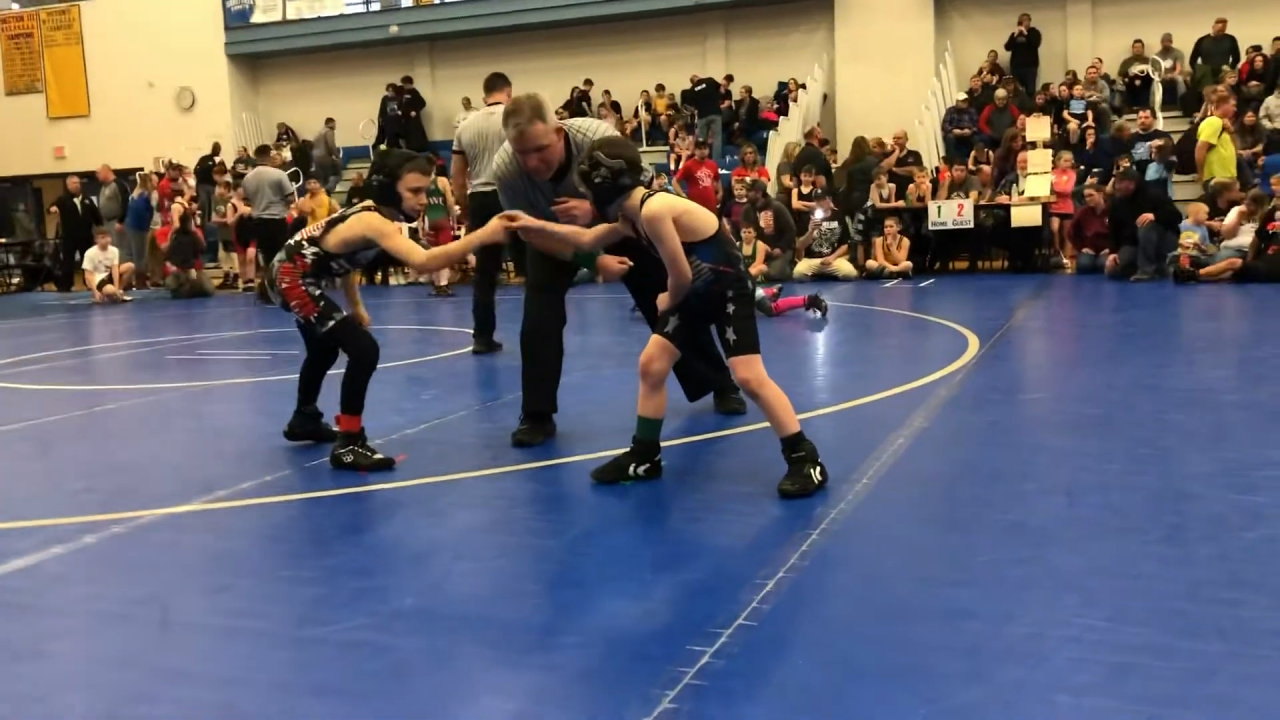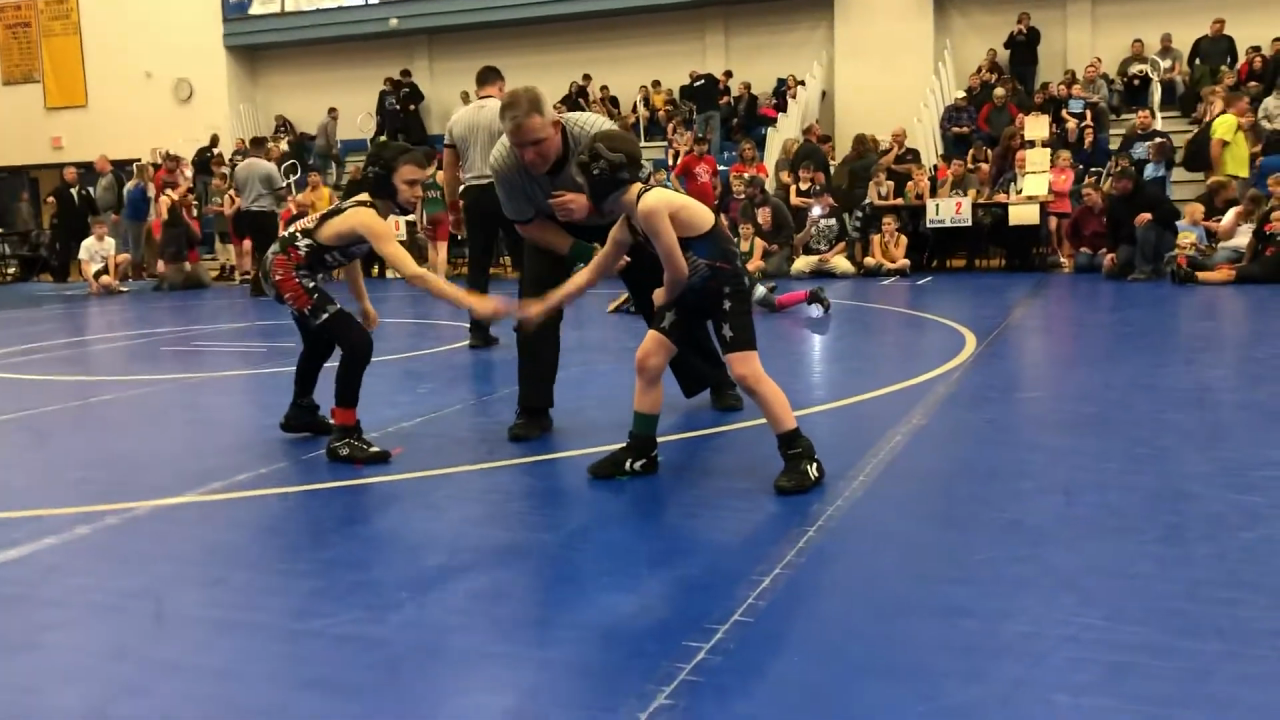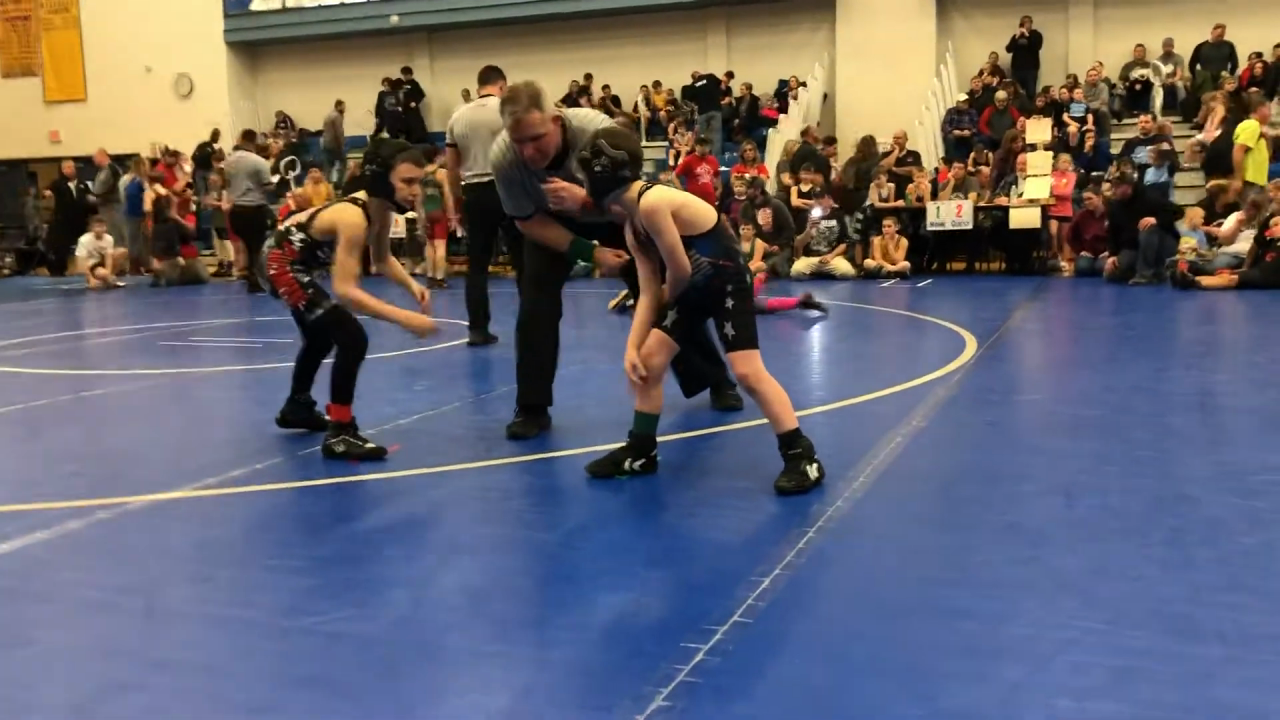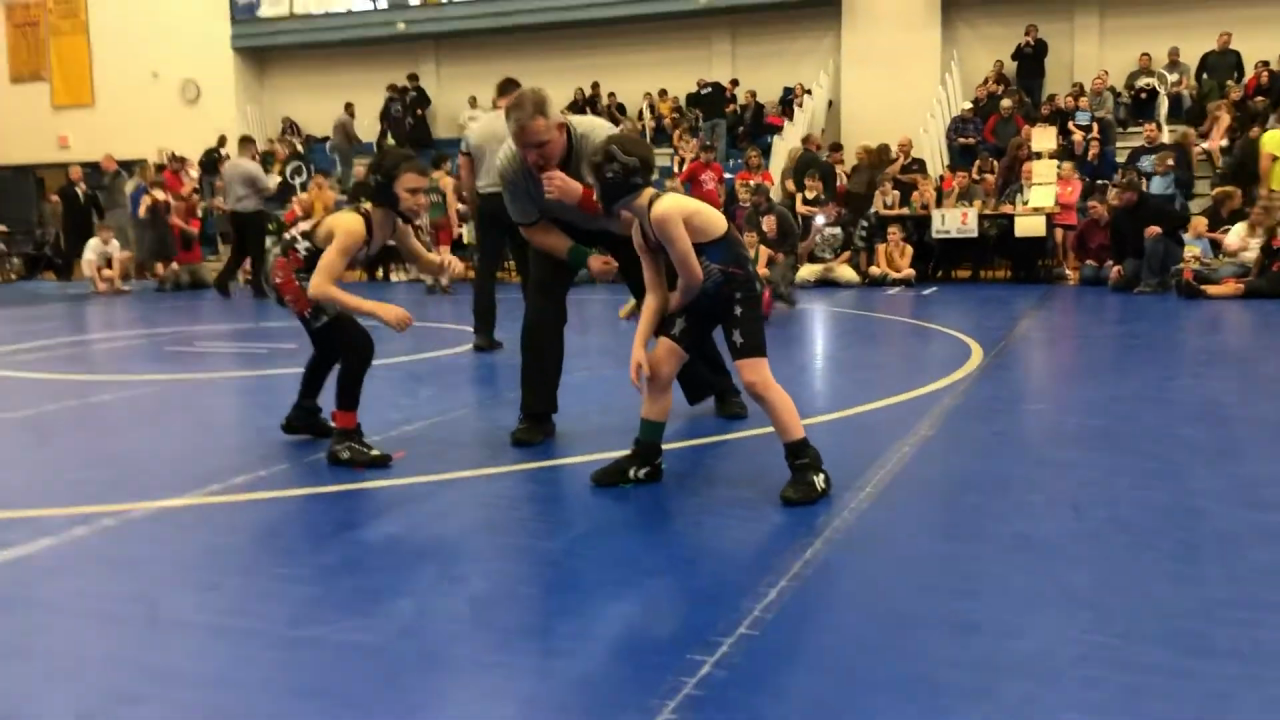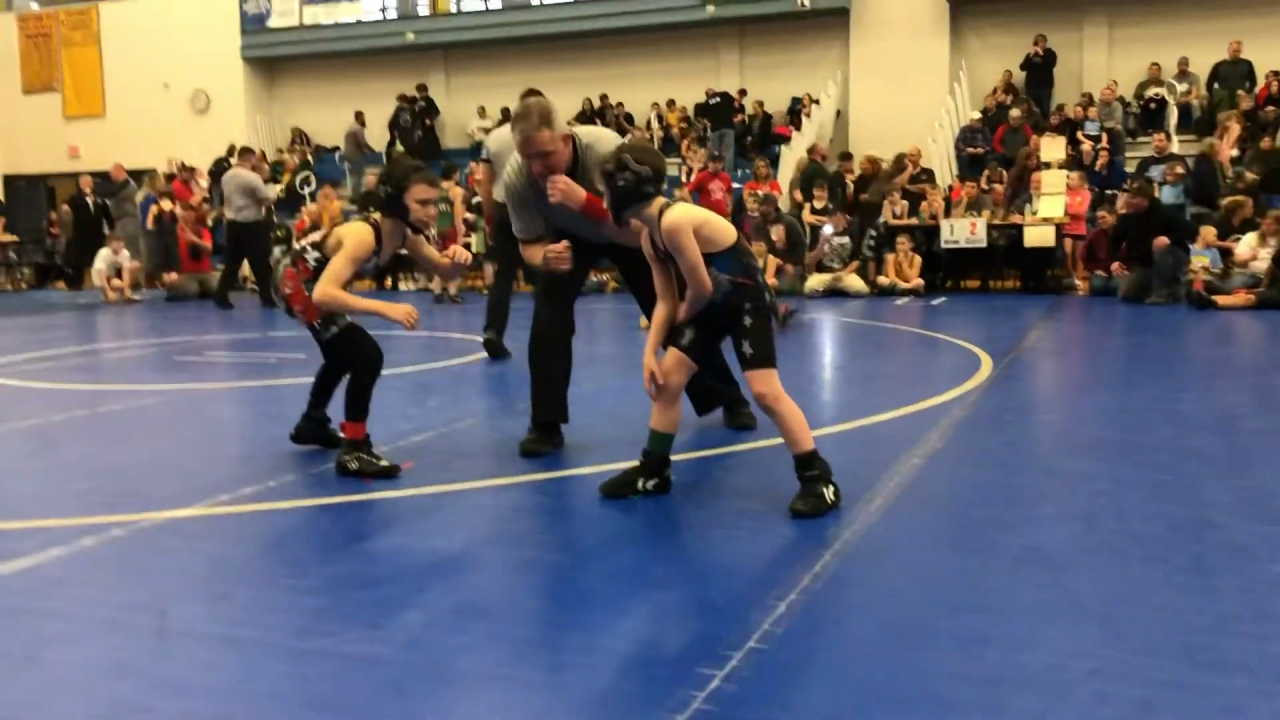
dt=0.2s
person 1, frame 1
left shoulder: (654, 210)
right shoulder: (629, 219)
left elbow: (681, 276)
right elbow: (587, 240)
left wrist: (668, 302)
right wrist: (535, 225)
left hip: (728, 289)
right hip: (693, 293)
left knee: (749, 376)
right knee: (651, 365)
left ankle: (804, 459)
right ankle: (644, 456)
person 1, frame 2
left shoulder: (650, 205)
right shoulder: (628, 220)
left elbow: (677, 272)
right elbow: (595, 270)
left wrist: (664, 298)
right wrist: (547, 305)
left hip: (725, 284)
right hip: (690, 289)
left knee: (746, 373)
right knee: (647, 361)
left ankle: (801, 455)
right ankle: (641, 452)
person 1, frame 3
left shoulder: (652, 203)
right shoulder: (630, 221)
left elbow: (679, 271)
right elbow: (647, 293)
left wrist: (667, 297)
right wrist: (630, 348)
left hip: (728, 283)
right hip: (692, 288)
left knee: (748, 372)
right knee: (648, 360)
left ankle: (801, 456)
right ankle: (640, 451)
person 1, frame 4
left shoulder: (664, 211)
right shoulder: (639, 228)
left elbow: (692, 278)
right elbow: (655, 294)
left wrist: (675, 304)
right wrist: (638, 347)
left hip: (737, 289)
right hip: (700, 295)
left knee: (756, 380)
right knee: (657, 368)
left ankle: (808, 465)
right ankle: (645, 459)
person 1, frame 5
left shoulder: (674, 221)
right shoulder: (648, 234)
left elbow: (701, 289)
right elbow: (666, 301)
left wrist: (683, 316)
right wrist: (649, 353)
left hip: (746, 300)
right hip: (709, 304)
left knee: (765, 391)
right knee: (666, 379)
left ankle: (817, 477)
right ankle: (653, 470)
person 2, frame 1
left shoulder: (599, 139)
right shoulder: (505, 168)
left wrist: (595, 210)
right wrist: (591, 259)
right knee: (540, 311)
left ankle: (721, 385)
right ankle: (537, 416)
person 2, frame 2
left shoulder: (597, 133)
right shoulder: (502, 162)
right elbow: (527, 225)
left wrist: (591, 205)
right wrist: (589, 255)
left hip: (619, 216)
right hip: (551, 224)
left ankle: (717, 381)
right ankle: (533, 410)
person 2, frame 3
left shoulder: (597, 130)
right shoulder: (502, 157)
right elbow: (528, 221)
left wrist: (586, 199)
right wrist: (588, 252)
right hip: (550, 219)
right knee: (536, 300)
left ankle: (716, 381)
right ankle: (532, 409)
person 2, frame 4
left shoulder: (601, 139)
right shoulder: (509, 164)
right elbow: (531, 227)
left wrist: (581, 197)
right wrist: (583, 258)
left hip: (623, 221)
right hip: (559, 225)
right knee: (541, 306)
left ankle: (721, 389)
right ankle: (536, 415)
person 2, frame 5
left shoulder: (606, 149)
right shoulder: (516, 178)
left elbow: (637, 232)
right elbow: (530, 245)
left wrist: (584, 202)
right wrist: (547, 258)
left hip: (630, 232)
right hip: (566, 238)
right knee: (549, 316)
left ankle: (730, 400)
right ankle: (546, 426)
person 3, frame 1
left shoulder: (371, 212)
right shoulder: (374, 223)
right elbow: (423, 261)
left wrist: (356, 306)
right wrist: (484, 236)
left hip: (299, 276)
right hip: (292, 277)
left knee: (325, 350)
right knee: (363, 350)
left ankle: (304, 420)
right ankle: (348, 444)
person 3, frame 2
left shoulder: (367, 206)
right shoulder: (366, 218)
right elbow: (414, 274)
left wrist: (363, 302)
right wrist: (472, 302)
left hip: (295, 268)
right hip: (286, 269)
left knee: (321, 342)
right knee: (357, 343)
left ankle: (300, 412)
right ankle: (343, 437)
person 3, frame 3
left shoulder: (382, 210)
right shoulder: (354, 217)
left elbow: (384, 259)
right elbow: (345, 291)
left wrist: (412, 285)
right wrist: (404, 318)
left hip: (298, 264)
right hip: (284, 264)
left knee: (321, 337)
right knee: (350, 338)
left ankle: (296, 408)
right ankle: (339, 434)
person 3, frame 4
left shoulder: (394, 223)
right shoulder: (355, 226)
left elbow: (423, 260)
right elbow: (319, 289)
left wrist: (443, 262)
right wrist: (378, 309)
left hip: (309, 271)
right hip: (291, 272)
left knee: (332, 345)
right knee: (358, 346)
left ankle: (303, 414)
right ankle: (345, 441)
person 3, frame 5
left shoulder: (405, 233)
right shoulder: (364, 235)
left elbow: (442, 268)
right elbow: (323, 294)
left wrist: (456, 259)
right wrist: (385, 308)
left hip: (318, 280)
right hip: (300, 282)
left knee: (342, 356)
right knee: (367, 356)
left ankle: (312, 424)
right ankle: (353, 451)
person 4, frame 1
left shoulder: (465, 125)
left elbow: (457, 176)
left wrist: (465, 212)
left hip: (480, 201)
left knee: (484, 272)
left ankle: (482, 337)
person 4, frame 2
left shoulder: (456, 118)
left elbow: (448, 171)
left wrist: (453, 209)
left hip: (473, 195)
left knee: (477, 266)
right knee: (526, 259)
left ankle: (479, 331)
person 4, frame 3
left shoulder: (458, 117)
left elbow: (451, 168)
left wrist: (457, 206)
left hip: (474, 192)
left knee: (477, 264)
left ankle: (478, 329)
person 4, frame 4
left shoulder: (474, 127)
left elbow: (465, 177)
left wrist: (474, 209)
left hip: (486, 202)
left knee: (485, 270)
right knee: (529, 268)
left ankle: (483, 333)
person 4, frame 5
left shoulder: (494, 136)
left elbow: (483, 183)
left wrist: (489, 218)
left hip: (503, 210)
left knee: (503, 276)
left ankle: (492, 330)
